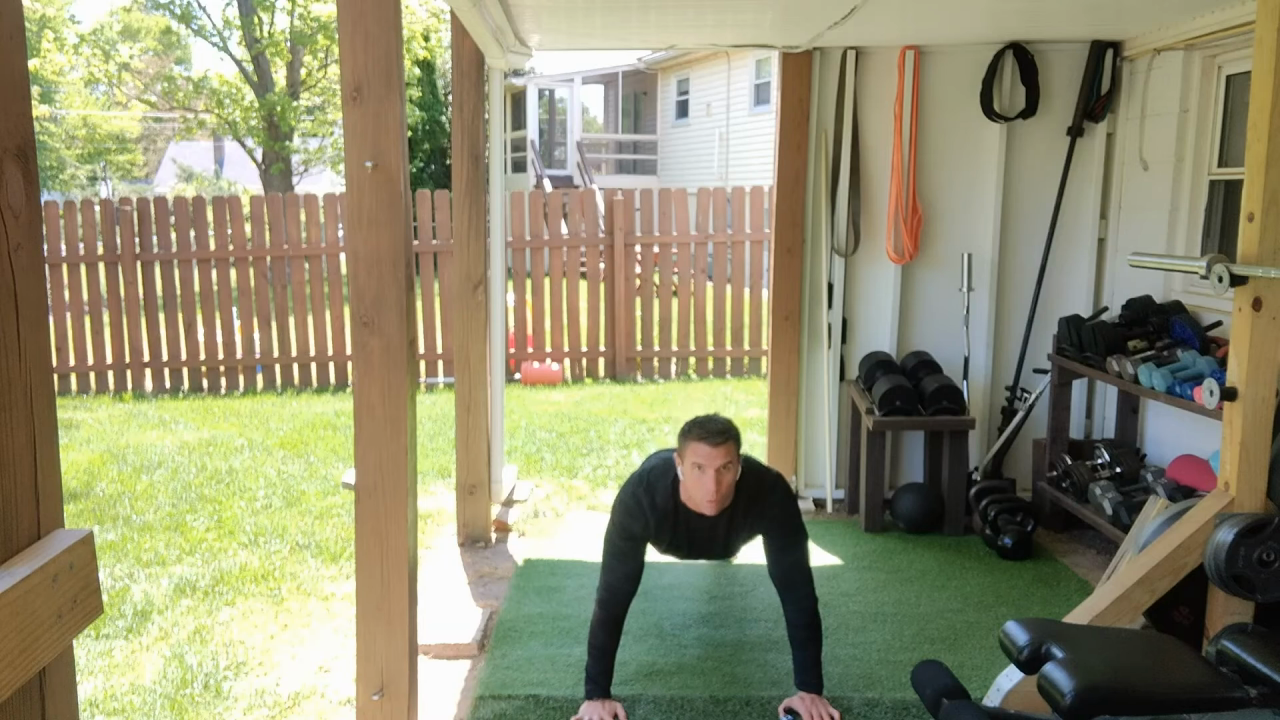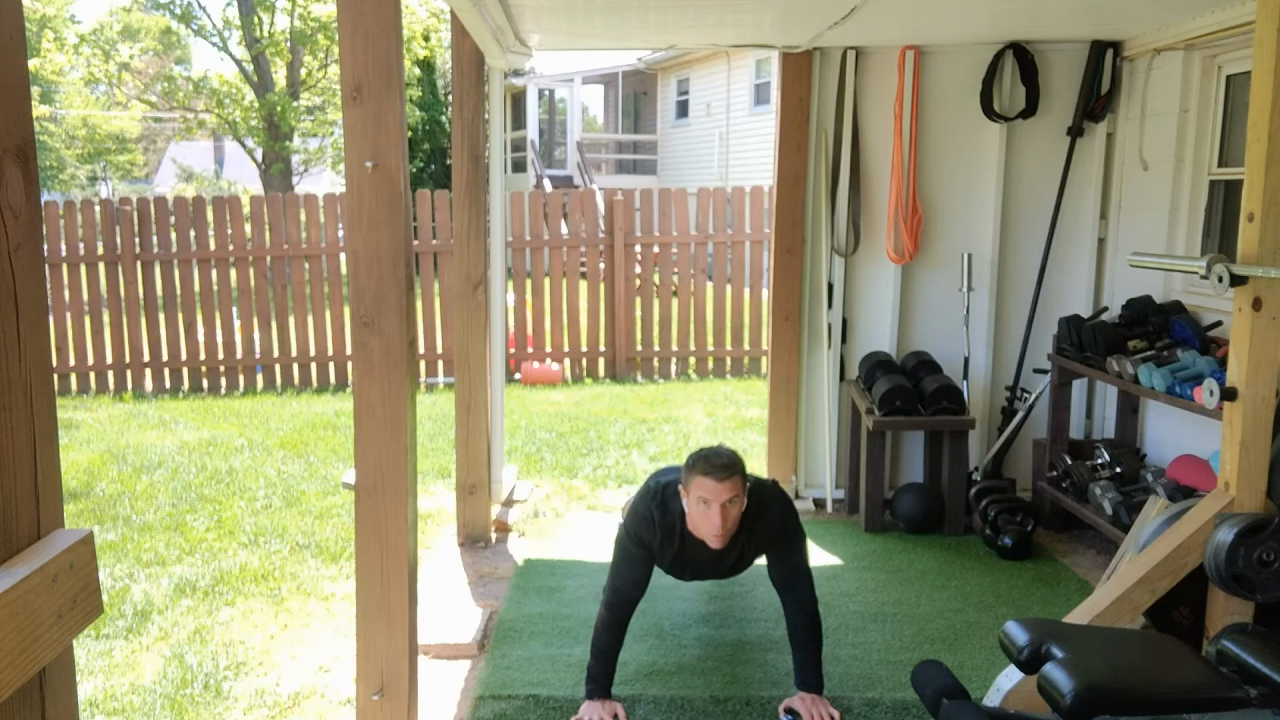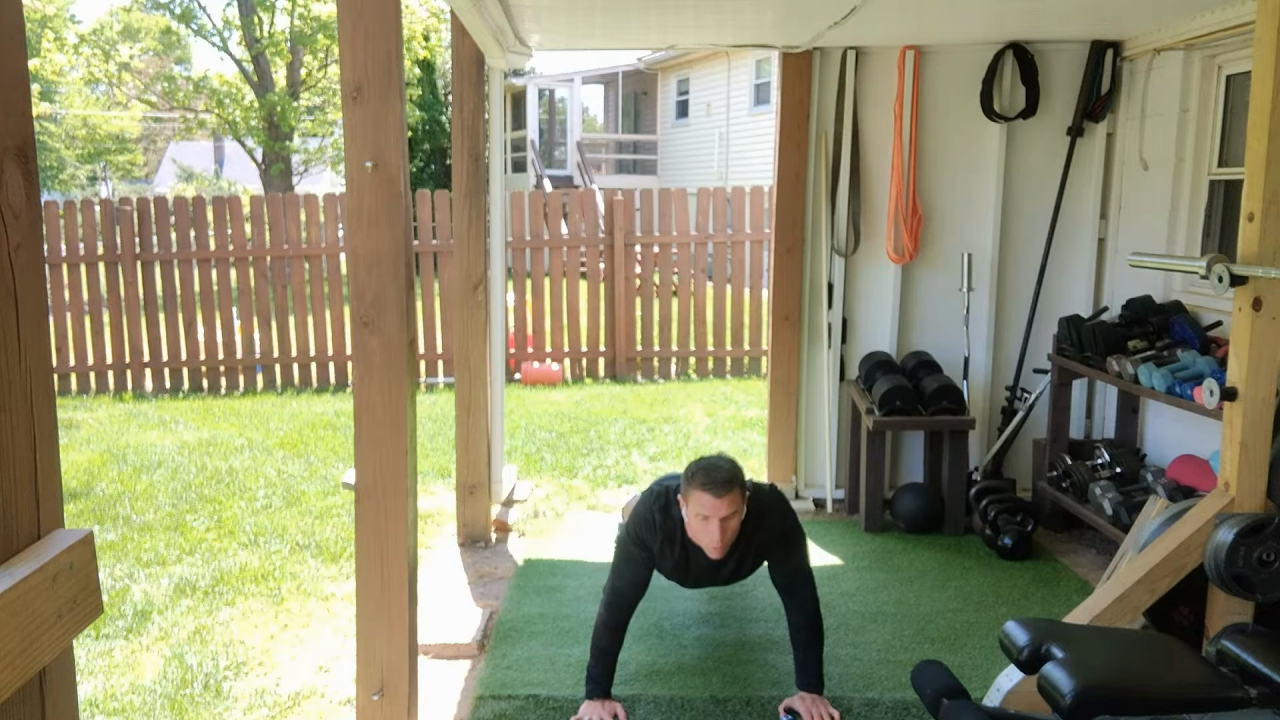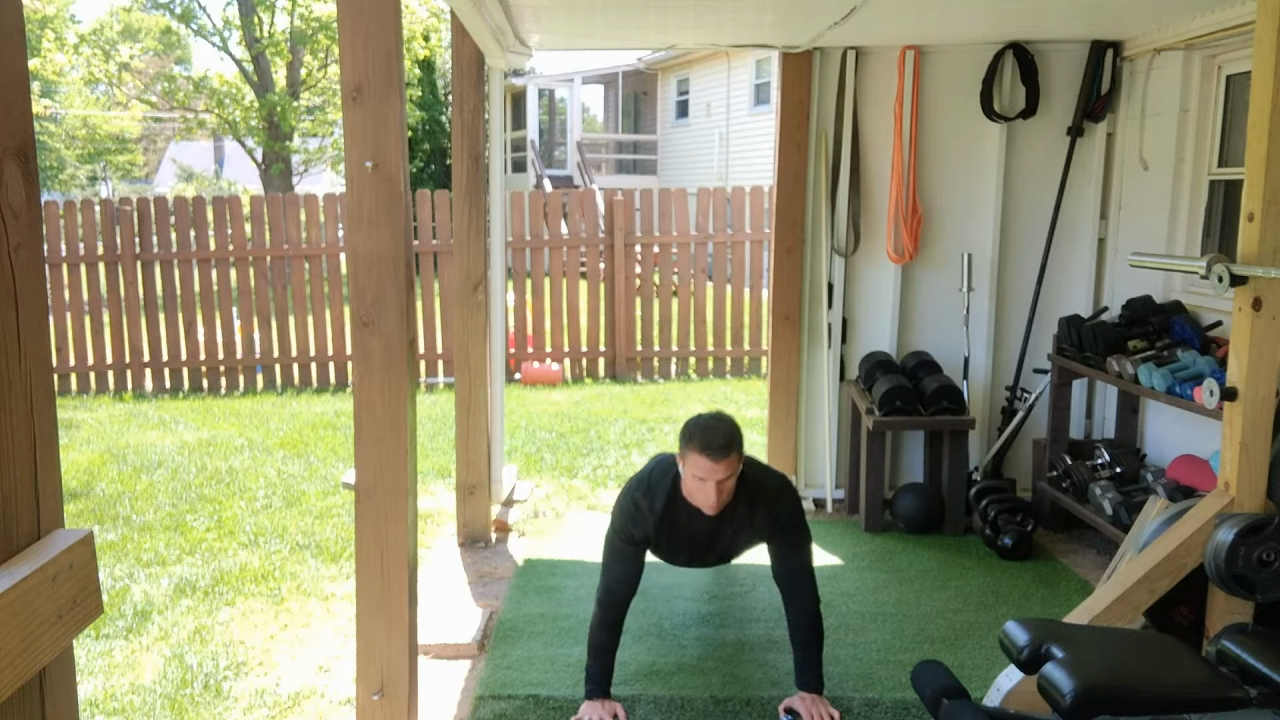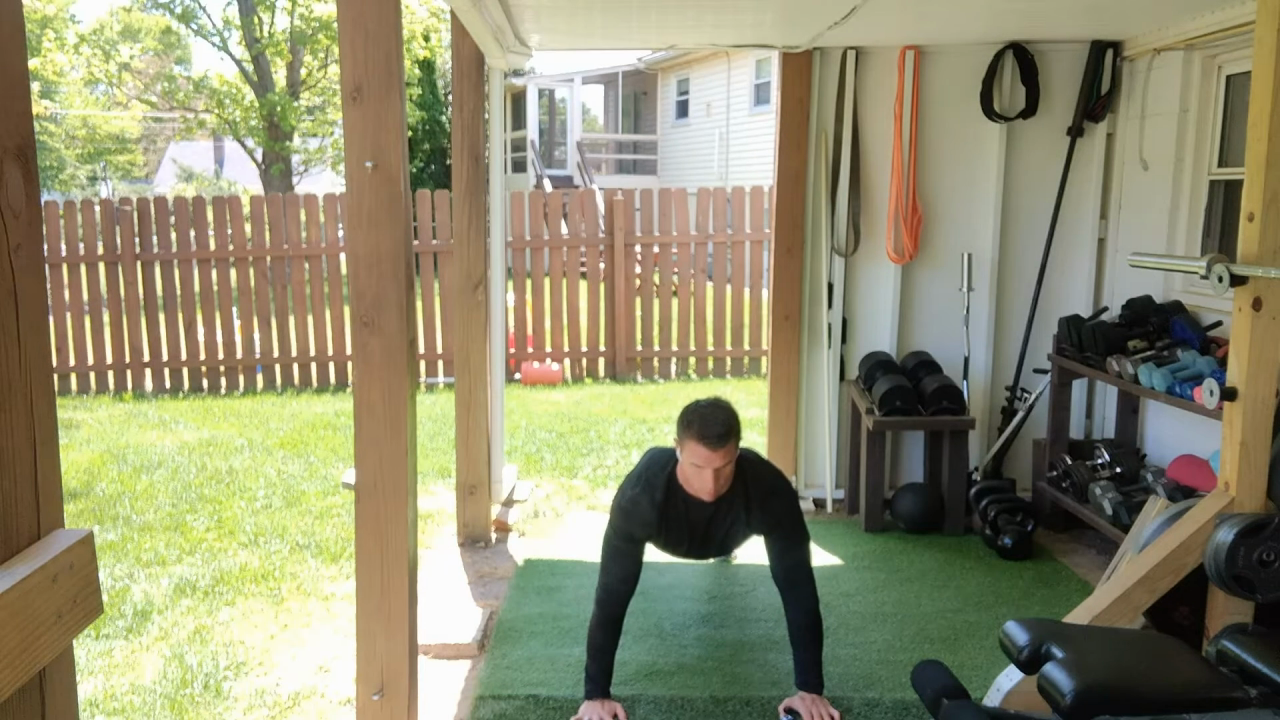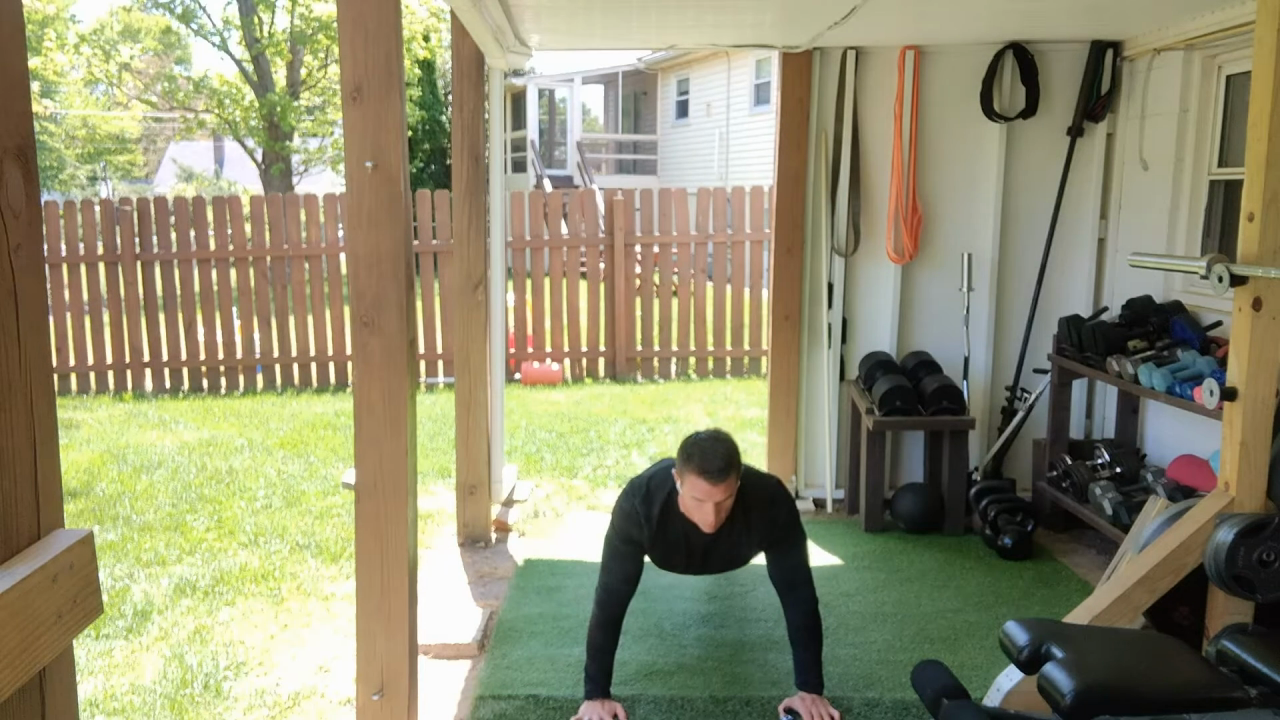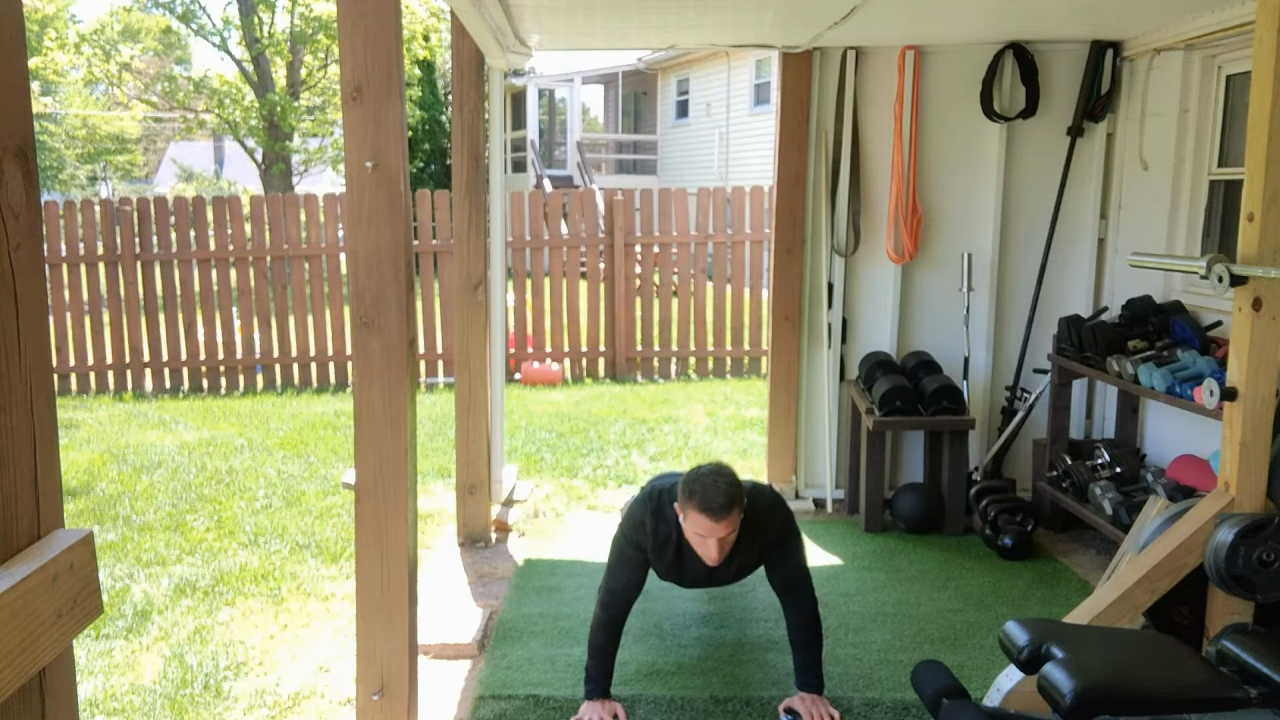
dt=0.7s
person 1, frame 1
left shoulder: (769, 492)
right shoulder: (642, 494)
left elbow: (796, 589)
right elbow: (614, 593)
left wrist: (810, 688)
right wrist: (596, 693)
person 1, frame 2
left shoulder: (771, 508)
right shoulder: (651, 510)
left elbow: (798, 597)
right elbow: (618, 600)
left wrist: (809, 689)
right wrist: (597, 694)
right hip: (664, 514)
person 1, frame 3
left shoulder: (771, 512)
right shoulder: (653, 514)
left elbow: (800, 599)
right elbow: (617, 603)
left wrist: (810, 689)
right wrist: (597, 694)
person 1, frame 4
left shoulder: (772, 494)
right shoulder: (642, 498)
left elbow: (799, 590)
right elbow: (613, 594)
left wrist: (810, 689)
right wrist: (596, 694)
person 1, frame 5
left shoulder: (768, 487)
right shoulder: (641, 492)
left elbow: (797, 587)
right elbow: (613, 592)
left wrist: (810, 688)
right wrist: (595, 693)
left hip: (727, 535)
right hip: (668, 536)
person 1, frame 6
left shoulder: (770, 500)
right shoulder: (640, 502)
left elbow: (798, 594)
right elbow: (611, 598)
left wrist: (810, 688)
right wrist: (596, 693)
right hip: (666, 544)
person 1, frame 7
left shoulder: (769, 512)
right shoulder: (648, 514)
left elbow: (798, 598)
right elbow: (613, 602)
left wrist: (810, 689)
right wrist: (596, 694)
